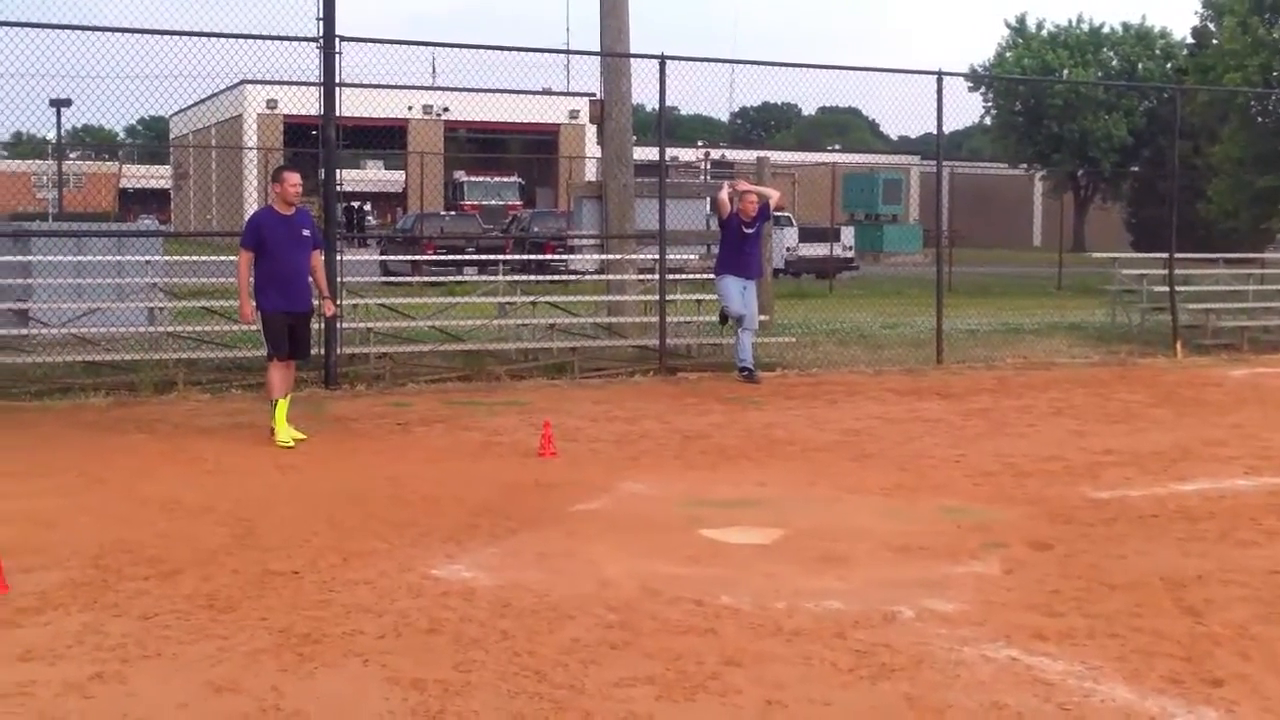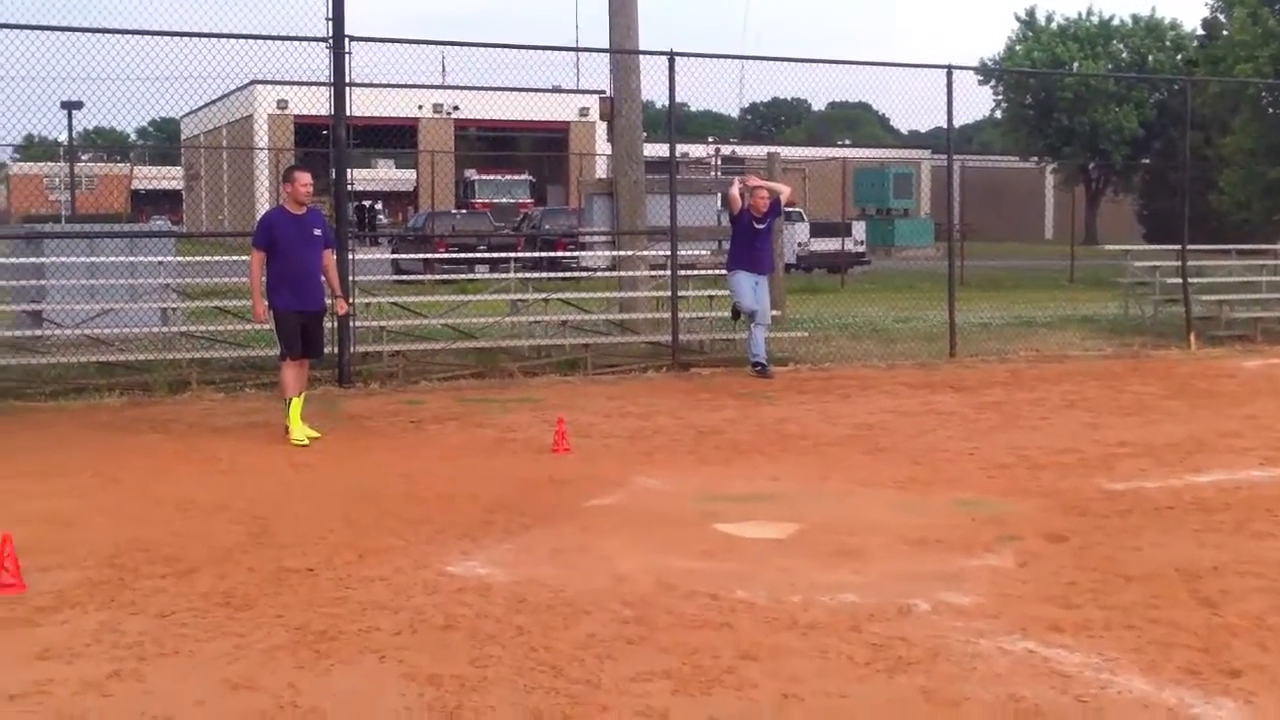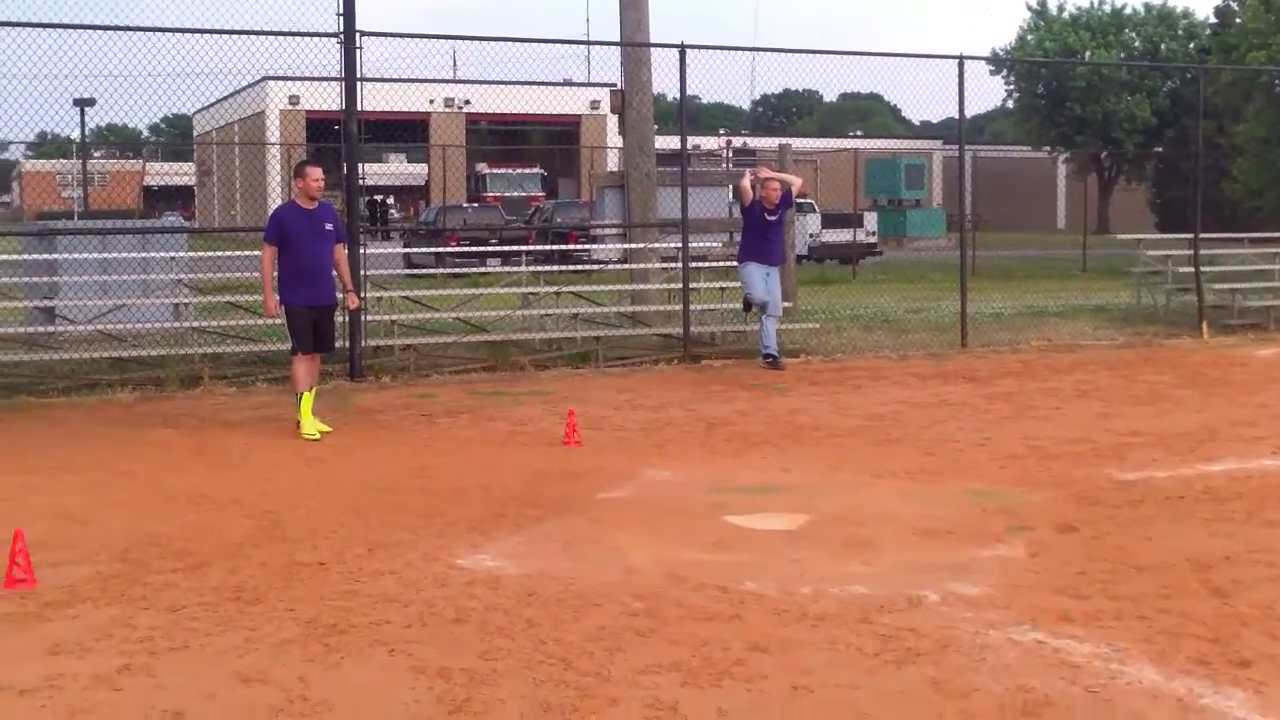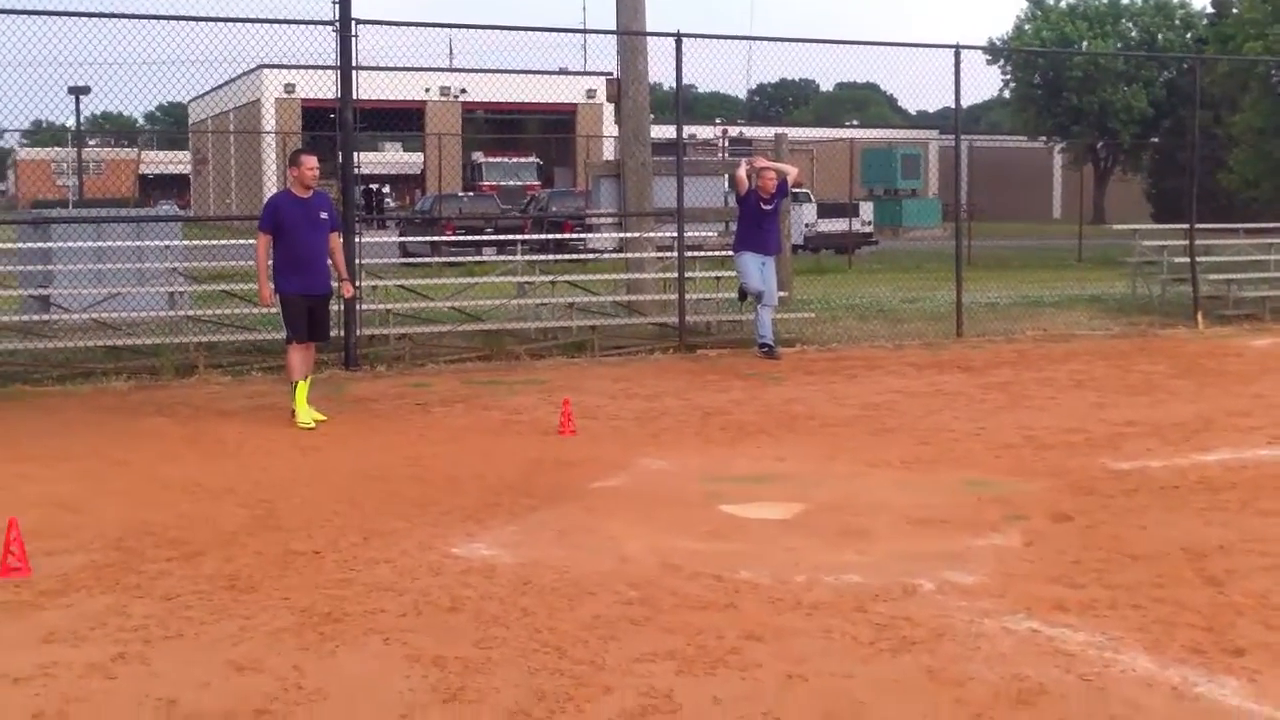
dt=0.1s
person 1, frame 1
left shoulder: (306, 219)
right shoulder: (260, 220)
left elbow: (315, 261)
right elbow: (245, 261)
left wrist: (325, 296)
right wrist: (245, 300)
left hip: (302, 305)
right hip: (272, 306)
left knee: (291, 361)
right knee: (278, 360)
left ankle: (283, 420)
right ankle: (278, 423)
person 1, frame 2
left shoulder: (318, 219)
right shoulder: (271, 219)
left elbow: (327, 260)
right elbow: (257, 261)
left wrist: (338, 295)
right wrist: (257, 300)
left hip: (314, 304)
right hip: (285, 305)
left knee: (305, 360)
right knee: (291, 359)
left ankle: (297, 418)
right ankle: (292, 422)
person 1, frame 3
left shoulder: (330, 213)
right shoulder: (283, 214)
left elbow: (339, 254)
right elbow: (268, 256)
left wrist: (349, 289)
right wrist: (268, 295)
left hip: (325, 299)
right hip: (296, 300)
left knee: (316, 354)
right knee: (302, 354)
left ankle: (308, 412)
right ankle: (303, 416)
person 1, frame 4
left shoulder: (325, 202)
right shoulder: (277, 203)
left elbow: (334, 243)
right elbow: (263, 244)
left wrist: (344, 278)
right wrist: (263, 283)
left hip: (320, 288)
right hip: (291, 288)
left knee: (311, 343)
right knee: (297, 342)
left ankle: (303, 401)
right ankle: (299, 405)
person 2, frame 1
left shoulder: (759, 218)
right shoulder: (731, 219)
left elbow: (775, 195)
right elbow: (721, 199)
left wrist: (749, 187)
right wrist: (726, 188)
left hip: (750, 279)
right hip: (728, 276)
left knee: (749, 325)
right knee: (737, 311)
left ankle: (745, 367)
right ankle: (726, 311)
person 2, frame 2
left shoulder: (770, 214)
right shoulder: (742, 215)
left elbow: (786, 191)
right elbow: (733, 194)
left wrist: (760, 183)
right wrist: (737, 183)
left hip: (762, 274)
right hip: (739, 271)
left knee: (761, 319)
right knee: (749, 306)
left ankle: (758, 362)
right ankle: (738, 306)
person 2, frame 3
left shoulder: (781, 205)
right shoulder: (753, 207)
left elbow: (798, 182)
right elbow: (744, 186)
left wrist: (771, 174)
right wrist: (748, 175)
left hip: (773, 266)
right hip: (751, 263)
left knee: (773, 311)
right knee: (760, 298)
left ankle: (769, 354)
right ankle: (750, 298)
person 2, frame 4
left shoulder: (777, 195)
right shoulder: (749, 196)
left elbow: (793, 171)
right elbow: (739, 176)
left wrist: (767, 164)
right wrist: (744, 165)
left hip: (768, 255)
right hip: (746, 252)
left knee: (768, 301)
right knee: (756, 287)
left ankle: (765, 344)
right ankle: (745, 288)
